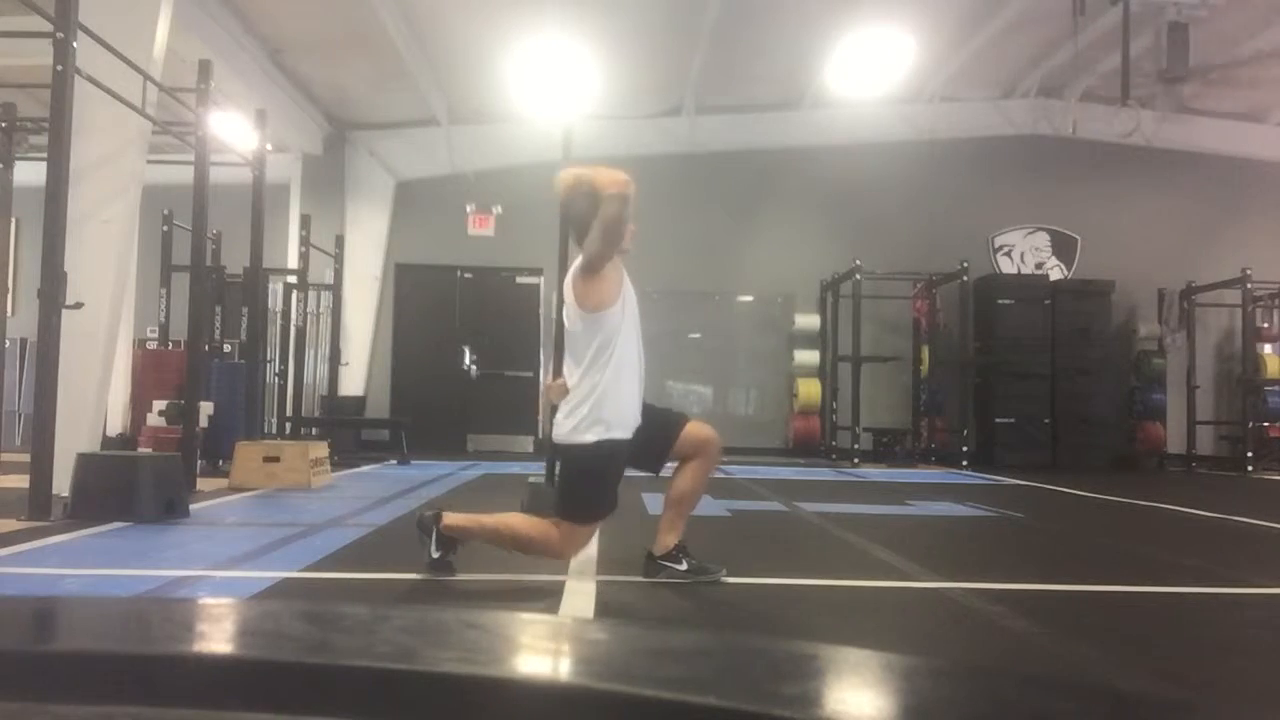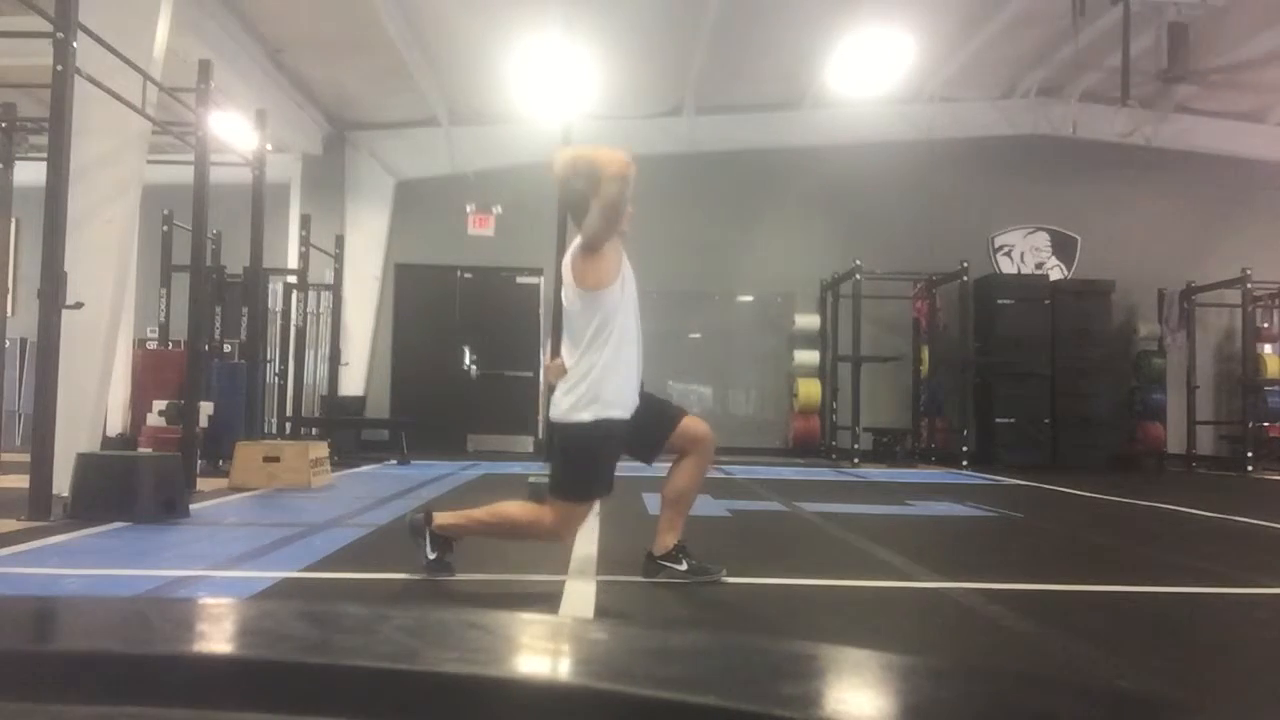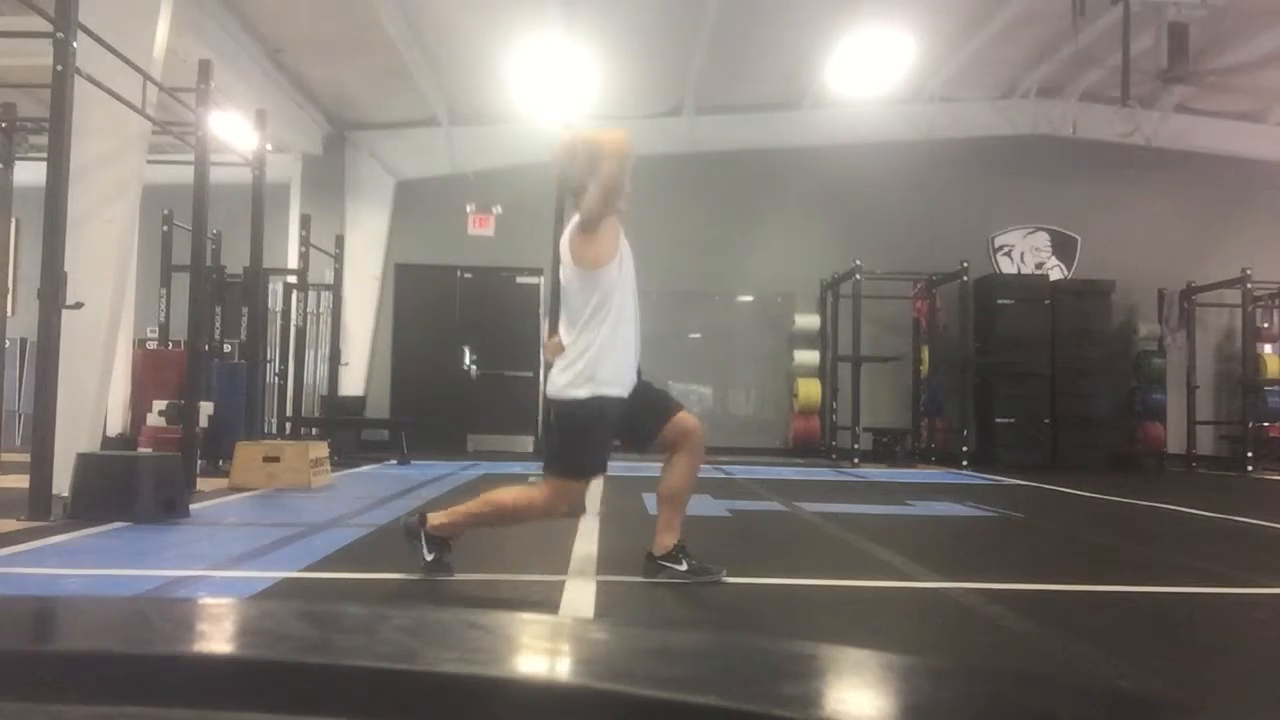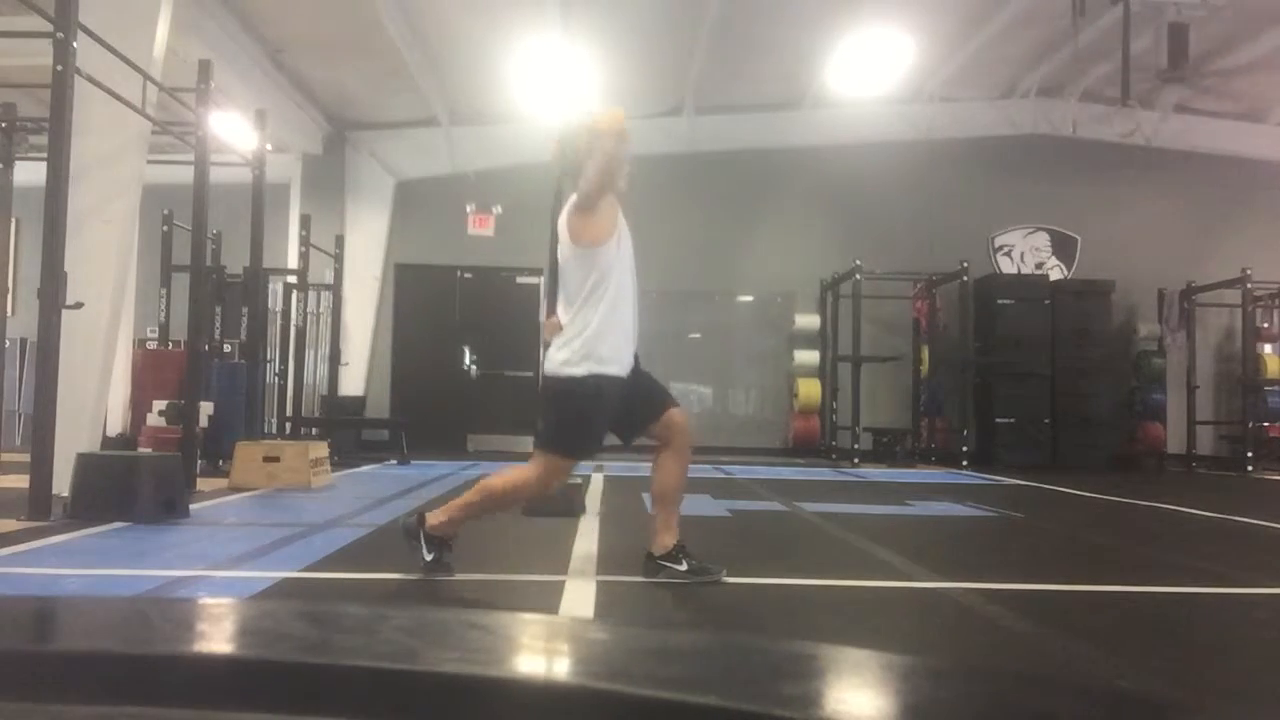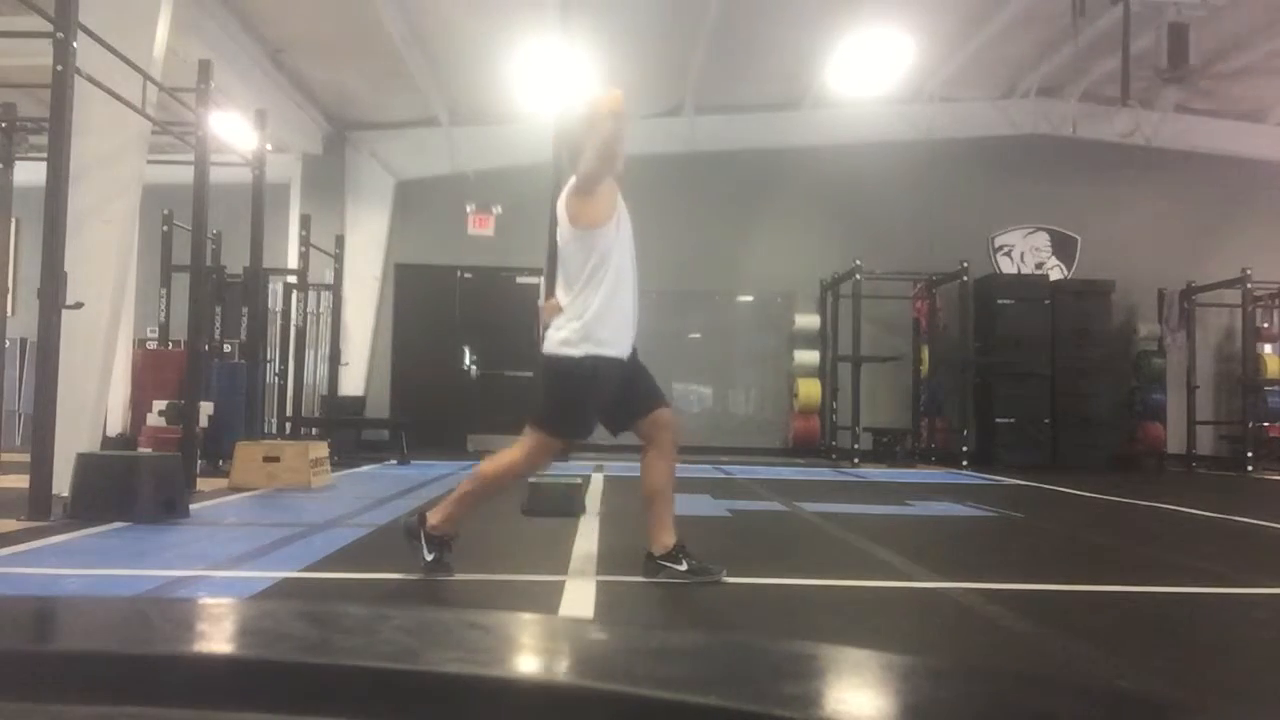
dt=0.1s
person 1, frame 1
left shoulder: (601, 272)
right shoulder: (595, 267)
right elbow: (619, 189)
right wrist: (577, 181)
left hip: (617, 417)
right hip: (594, 431)
left knee: (705, 443)
right knee: (563, 544)
left ankle: (665, 553)
right ankle: (444, 524)
person 1, frame 2
left shoulder: (600, 254)
right shoulder: (594, 248)
right elbow: (619, 168)
right wrist: (575, 161)
left hip: (615, 402)
right hip: (590, 413)
left knee: (699, 439)
right knee: (557, 523)
left ankle: (665, 553)
right ankle: (438, 524)
person 1, frame 3
left shoulder: (597, 231)
right shoulder: (591, 225)
right elbow: (616, 149)
right wrist: (575, 146)
left hip: (615, 381)
right hip: (586, 391)
left knee: (688, 434)
right knee: (556, 501)
left ankle: (665, 553)
right ankle: (433, 525)
person 1, frame 4
left shoulder: (596, 212)
right shoulder: (589, 205)
right elbow: (614, 127)
left wrist: (566, 318)
right wrist: (597, 133)
left hip: (610, 365)
right hip: (583, 372)
left knee: (677, 431)
right knee: (544, 475)
left ankle: (665, 552)
right ankle: (433, 525)
person 1, frame 5
left shoulder: (594, 194)
right shoulder: (589, 187)
right elbow: (611, 106)
left hip: (610, 351)
right hip: (581, 354)
left knee: (662, 430)
right knee: (534, 453)
left ankle: (664, 553)
right ankle: (433, 525)
